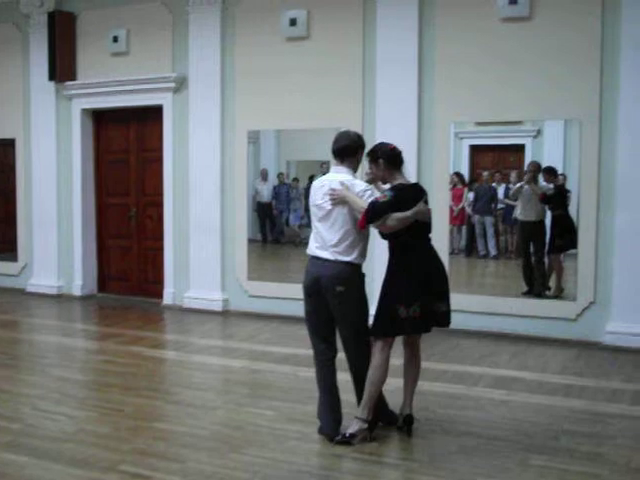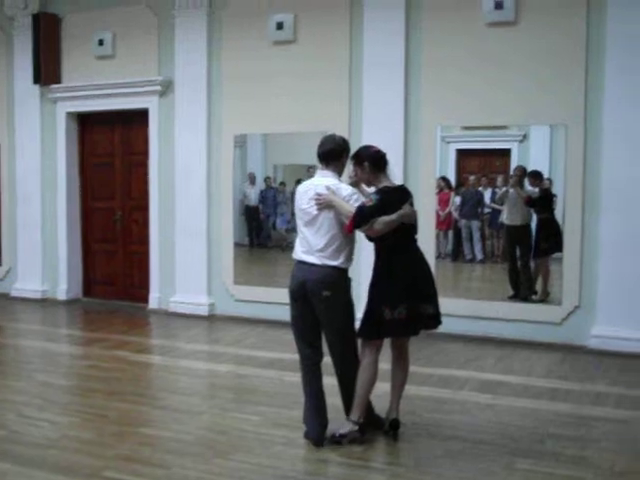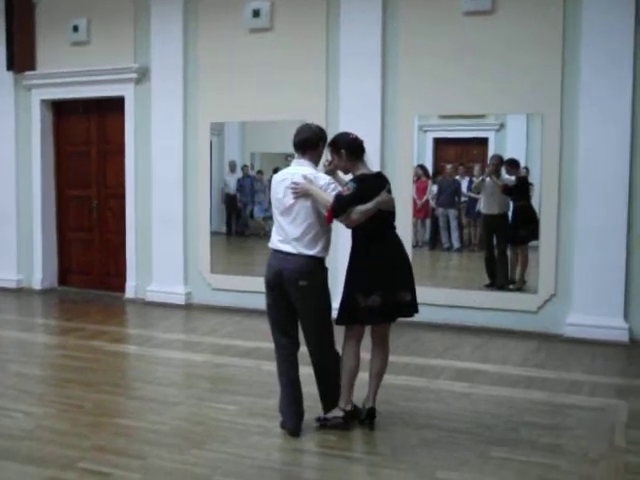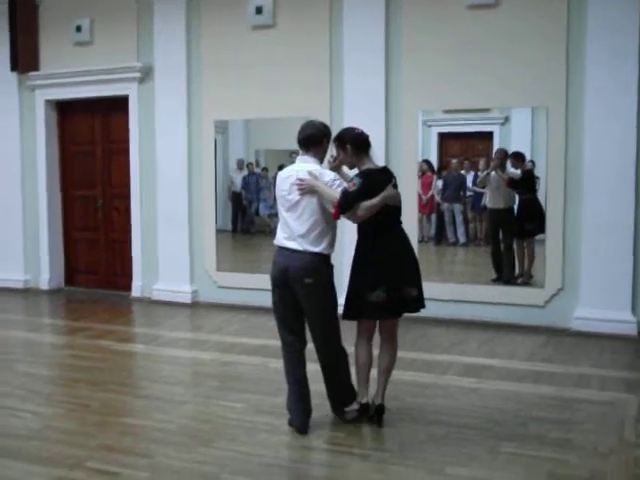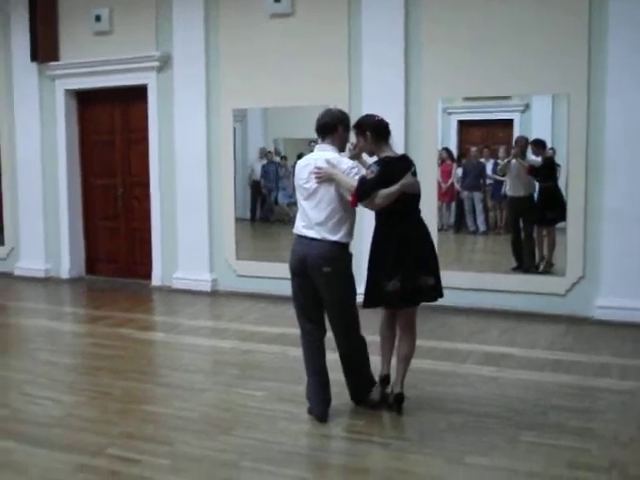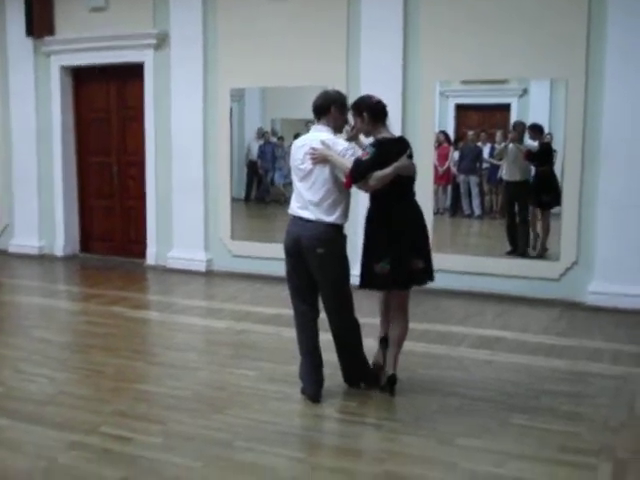
dt=0.3s
person 1, frame 1
left shoulder: (317, 185)
right shoulder: (358, 188)
right elbow: (386, 223)
left wrist: (373, 187)
right wrist: (416, 212)
left hip: (314, 268)
right hip: (343, 273)
left knee: (323, 349)
right knee: (358, 347)
left ankle: (329, 422)
right ankle: (373, 412)
person 1, frame 2
left shoulder: (302, 190)
right shoulder: (344, 192)
right elbow: (372, 228)
right wrist: (402, 215)
left hip: (300, 273)
right hip: (329, 278)
left knee: (308, 354)
right knee: (344, 353)
left ankle: (315, 427)
right ankle: (361, 417)
person 1, frame 3
left shoulder: (278, 179)
right shoulder: (321, 181)
right elbow: (350, 217)
right wrist: (379, 202)
left hip: (276, 262)
right hip: (305, 268)
left knee: (284, 344)
right knee: (320, 343)
left ankle: (290, 417)
right ankle: (335, 407)
person 1, frame 4
left shoulder: (283, 176)
right shoulder: (326, 178)
right elbow: (356, 213)
right wrist: (384, 197)
left hip: (281, 260)
right hip: (311, 264)
left knee: (291, 341)
right knee: (327, 340)
left ankle: (298, 414)
right ankle: (344, 404)
person 1, frame 5
left shoulder: (302, 165)
right shoulder: (344, 166)
right elbow: (374, 200)
right wrist: (402, 185)
left hip: (300, 248)
right hip: (329, 253)
left knee: (310, 330)
right knee: (346, 329)
left ankle: (318, 403)
right ankle: (364, 392)
person 1, frame 6
left shoulder: (298, 145)
right shoulder: (339, 147)
right elbow: (368, 183)
right wrist: (397, 167)
left hip: (295, 229)
right hip: (323, 234)
left knee: (304, 310)
right knee: (339, 310)
left ankle: (311, 383)
right ankle: (357, 373)
person 2, frame 1
left shoulder: (396, 194)
right shoulder: (416, 190)
left elbow: (369, 214)
left wrist: (347, 196)
left hip: (405, 273)
right hip: (426, 272)
left knee: (382, 344)
right knee: (412, 343)
left ankle: (364, 419)
right ankle: (406, 411)
person 2, frame 2
left shoulder: (381, 196)
right shoulder: (402, 192)
left elbow: (358, 219)
left wrist: (334, 200)
left hip: (392, 276)
right hip: (412, 274)
left knee: (371, 347)
right knee: (400, 347)
left ankle: (356, 421)
right ankle: (392, 415)
person 2, frame 3
left shoulder: (359, 184)
right shoulder: (379, 179)
left elbow: (336, 208)
left wrist: (311, 189)
left hip: (369, 263)
right hip: (390, 262)
left knee: (353, 335)
right knee: (380, 337)
left ankle: (345, 407)
right ankle: (369, 405)
person 2, frame 4
left shoulder: (364, 178)
right shoulder: (385, 174)
left elbow: (344, 204)
left wrist: (317, 186)
right wrist: (339, 176)
left hip: (374, 258)
right hip: (396, 256)
left knee: (365, 330)
right knee: (388, 332)
left ankle: (363, 397)
right ankle: (378, 400)
person 2, frame 5
left shoulder: (382, 167)
right shoulder: (405, 162)
left elbow: (361, 193)
left wrist: (335, 174)
left hip: (392, 246)
right hip: (414, 244)
left knee: (390, 314)
right knee: (406, 320)
left ankle: (385, 375)
right ankle: (398, 388)
person 2, frame 6
left shoulder: (379, 148)
right shoulder: (401, 144)
left elbow: (356, 174)
left wrist: (330, 155)
left hip: (386, 227)
right hip: (407, 225)
right knee: (399, 302)
left ankle: (384, 342)
right ankle: (389, 370)
person 3, frame 1
left shoulder: (544, 188)
right shoulder: (520, 186)
right elbow: (512, 195)
left wrist: (531, 184)
right wrist: (524, 183)
left hip: (538, 224)
right hip: (523, 224)
left knee: (539, 258)
right knee: (525, 257)
left ankle: (540, 288)
right ankle: (530, 286)
person 3, frame 2
left shoulder: (529, 192)
right shoulder: (507, 191)
right elbow: (498, 200)
left wrist: (517, 188)
right wrist: (509, 187)
left hip: (524, 228)
right hip: (509, 228)
left knee: (524, 262)
right knee: (511, 262)
left ankle: (526, 292)
right ankle: (516, 290)
person 3, frame 3
left shoulder: (506, 181)
right shoulder: (484, 180)
right elbow: (474, 189)
left wrist: (493, 177)
right wrist: (485, 176)
left hip: (501, 217)
right hip: (487, 217)
left knee: (501, 251)
right knee: (488, 250)
left ankle: (502, 281)
right ankle: (492, 279)
person 3, frame 4
right shoulder: (489, 175)
right elbow: (479, 183)
left wrist: (499, 171)
right wrist: (490, 170)
left hip: (507, 211)
right hip: (492, 212)
left knee: (508, 245)
right knee: (494, 245)
left ankle: (509, 276)
right ankle: (499, 273)
person 3, frame 5
right shoulder: (509, 163)
right elbow: (499, 171)
left wrist: (519, 159)
right wrist: (511, 158)
left hip: (527, 200)
right hip: (512, 200)
left knee: (528, 233)
right knee: (515, 233)
left ankle: (529, 264)
right ankle: (519, 262)
person 3, frame 6
right shoulder: (507, 147)
right elbow: (497, 156)
left wrist: (517, 144)
right wrist: (508, 142)
left hip: (523, 184)
right hip: (509, 184)
left knee: (523, 218)
right knee: (510, 217)
left ankle: (523, 248)
right ankle: (514, 246)
person 4, frame 1
left shoulder: (559, 189)
right shoulder: (556, 188)
left elbow: (544, 198)
right elbow: (547, 200)
left hip: (562, 225)
right hip: (557, 224)
left knee: (555, 257)
right knee: (551, 256)
left ankle: (558, 287)
right ankle: (545, 283)
person 4, frame 2
left shoulder: (545, 192)
right shoulder: (543, 192)
left elbow: (530, 202)
right elbow: (532, 203)
left hip: (548, 229)
right hip: (542, 228)
left knee: (543, 261)
right knee: (537, 259)
left ankle: (544, 291)
person 4, frame 3
left shoulder: (522, 180)
right shoulder: (519, 180)
left elbow: (506, 190)
right elbow: (510, 192)
left wrist: (494, 178)
left hip: (524, 216)
right hip: (518, 215)
left knee: (522, 249)
right knee: (513, 247)
left ankle: (521, 279)
right ankle: (513, 277)
person 4, frame 4
left shoulder: (527, 173)
right shoulder: (524, 173)
left elbow: (512, 183)
right elbow: (516, 186)
left hip: (531, 210)
right hip: (524, 208)
left knee: (529, 243)
right knee: (519, 241)
left ankle: (528, 274)
right ankle: (522, 271)
person 4, frame 5
left shoulder: (548, 161)
right shoulder: (545, 160)
left elbow: (533, 171)
right elbow: (538, 175)
left hip: (551, 197)
right hip: (544, 196)
left knee: (550, 231)
right knee: (539, 229)
left ankle: (548, 261)
right ankle: (541, 257)
person 4, frame 6
left shoulder: (545, 146)
right shoulder: (542, 145)
left elbow: (530, 156)
right elbow: (534, 159)
left hip: (546, 182)
right hip: (539, 181)
left knee: (545, 216)
left ankle: (542, 246)
